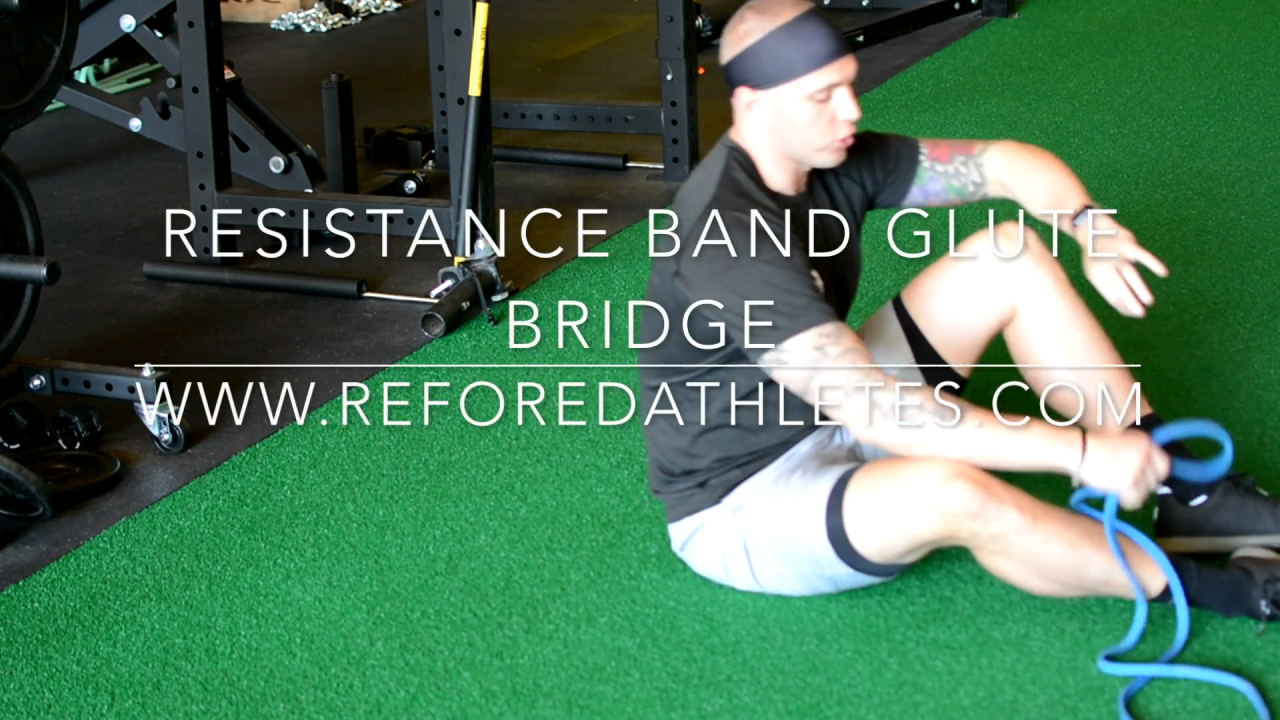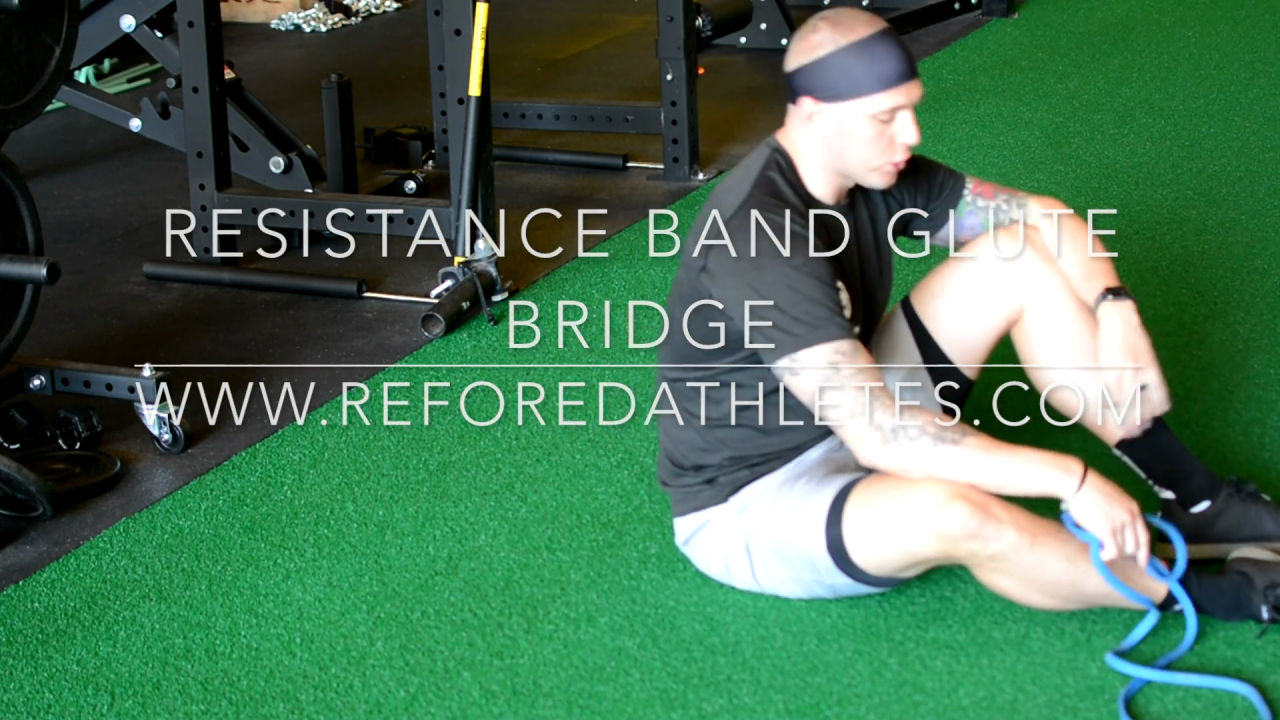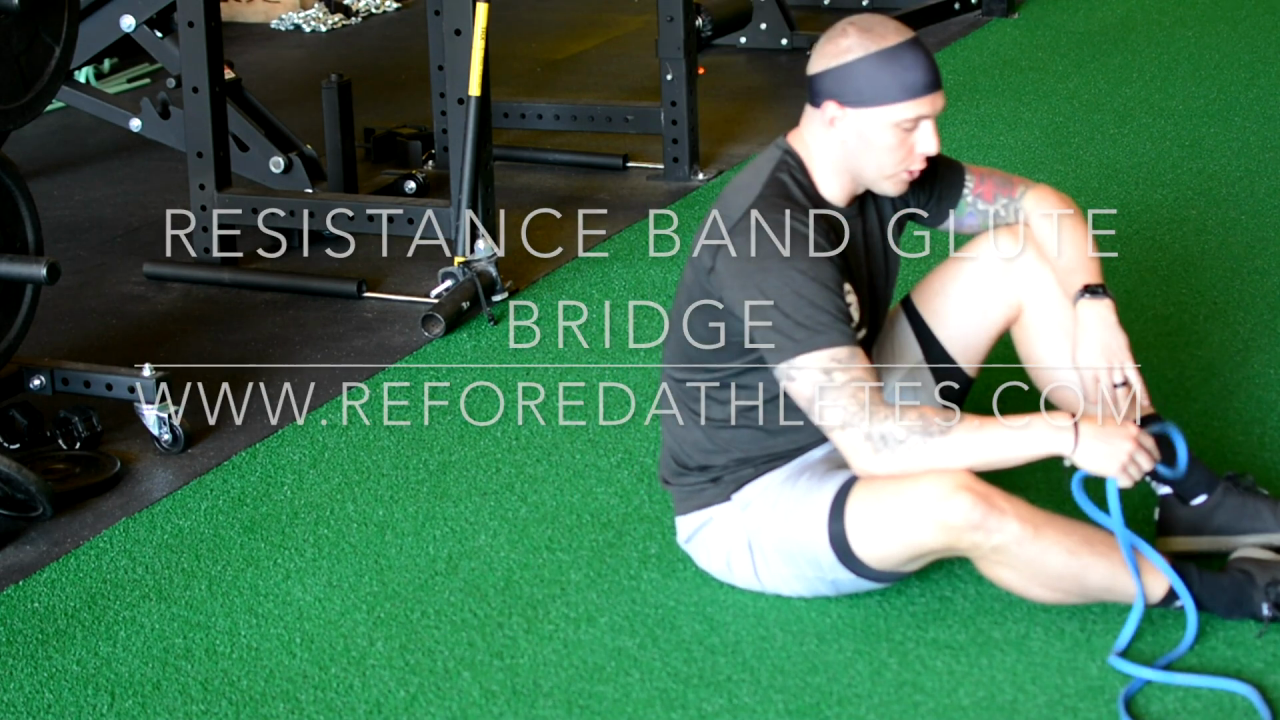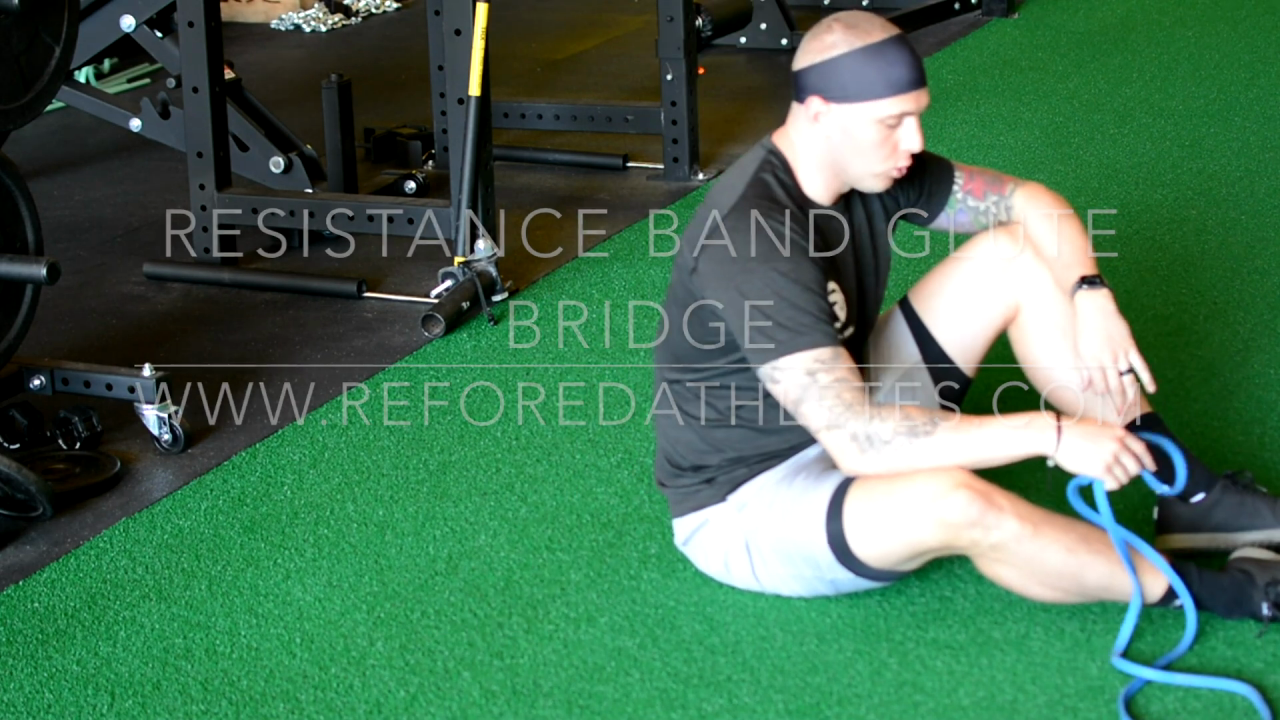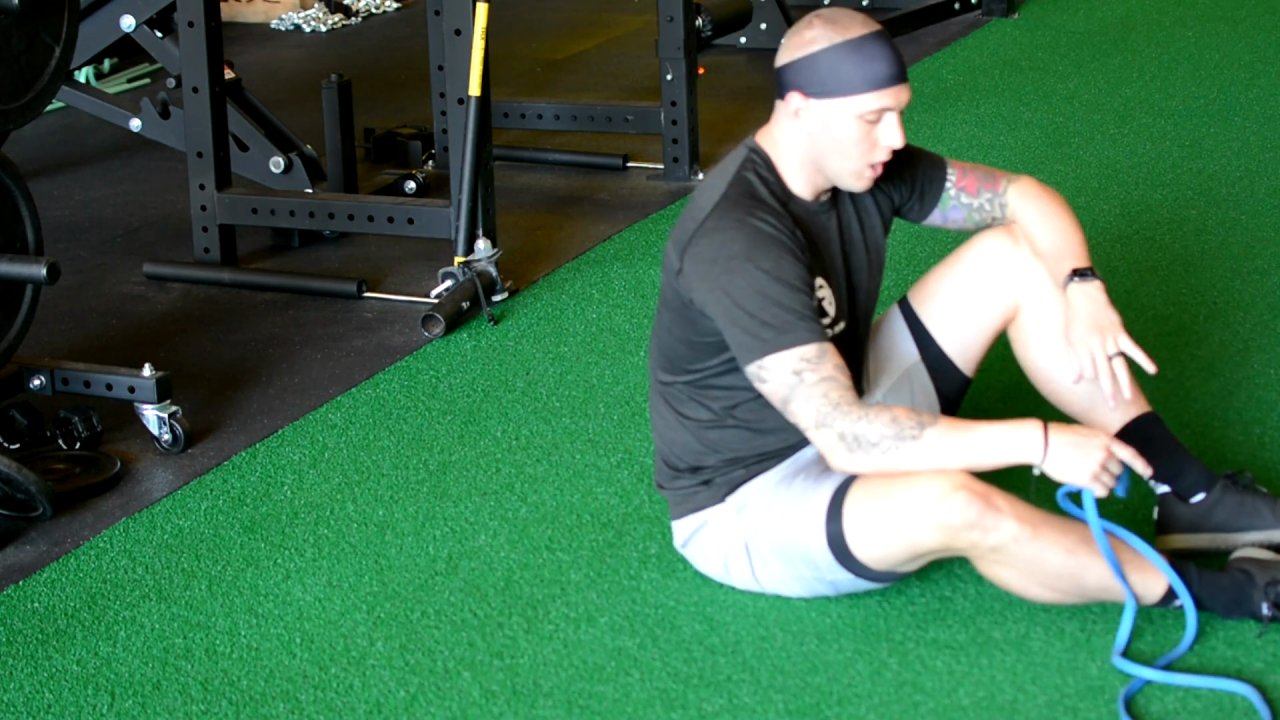
dt=0.2s
person 1, frame 1
left shoulder: (836, 156)
right shoulder: (731, 236)
left elbow: (1009, 160)
right elbow: (877, 416)
left wrist: (1088, 222)
right wrist: (1080, 448)
left hip: (831, 420)
right hip: (741, 510)
left knee: (1012, 257)
right knee: (955, 490)
left ankle: (1187, 495)
right ankle: (1198, 586)
person 1, frame 2
left shoulder: (878, 166)
right shoulder: (760, 240)
left elbow: (1048, 219)
right elbow: (880, 436)
left wrist: (1114, 310)
right wrist: (1071, 479)
left hip: (843, 421)
right hip: (747, 509)
left knee: (1021, 258)
right knee: (954, 512)
left ankle: (1190, 500)
right ankle: (1207, 593)
person 1, frame 3
left shoulder: (882, 162)
right shoulder: (768, 242)
left elbow: (1042, 206)
right elbow: (873, 443)
left wrist: (1092, 307)
right wrist: (1067, 433)
left hip: (842, 418)
right hip: (749, 507)
left knee: (1020, 254)
right knee: (958, 503)
left ankle: (1190, 497)
right ankle: (1204, 591)
person 1, frame 4
left shoulder: (869, 163)
right shoulder: (750, 241)
left elbow: (1031, 201)
right elbow: (858, 442)
left wrist: (1091, 297)
right wrist: (1053, 433)
left hip: (839, 415)
right hip: (747, 507)
left knee: (1015, 254)
right knee: (957, 501)
left ankle: (1189, 496)
right ankle: (1203, 589)
person 1, frame 5
left shoulder: (861, 162)
right shoulder: (737, 241)
left elbow: (1023, 196)
right elbow: (846, 439)
left wrist: (1084, 291)
right wrist: (1042, 444)
left hip: (836, 416)
right hip: (745, 508)
left knee: (1014, 253)
right knee: (955, 503)
left ankle: (1189, 496)
right ankle: (1203, 590)
